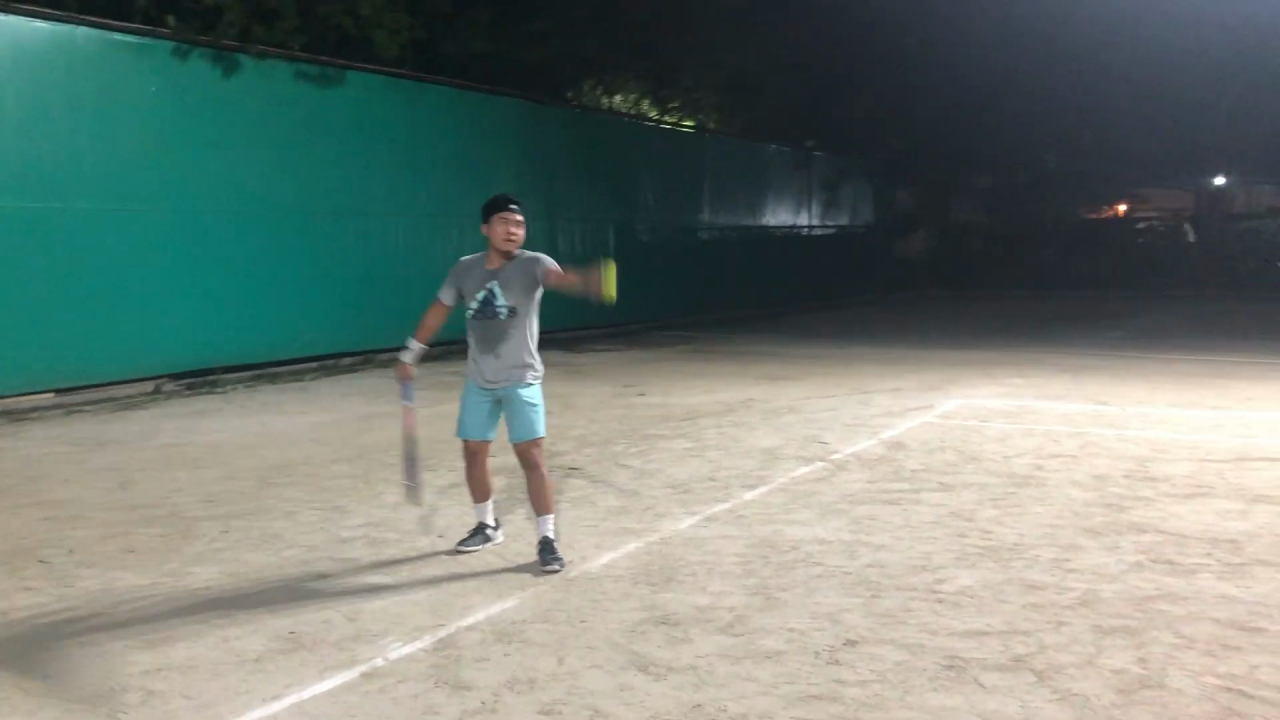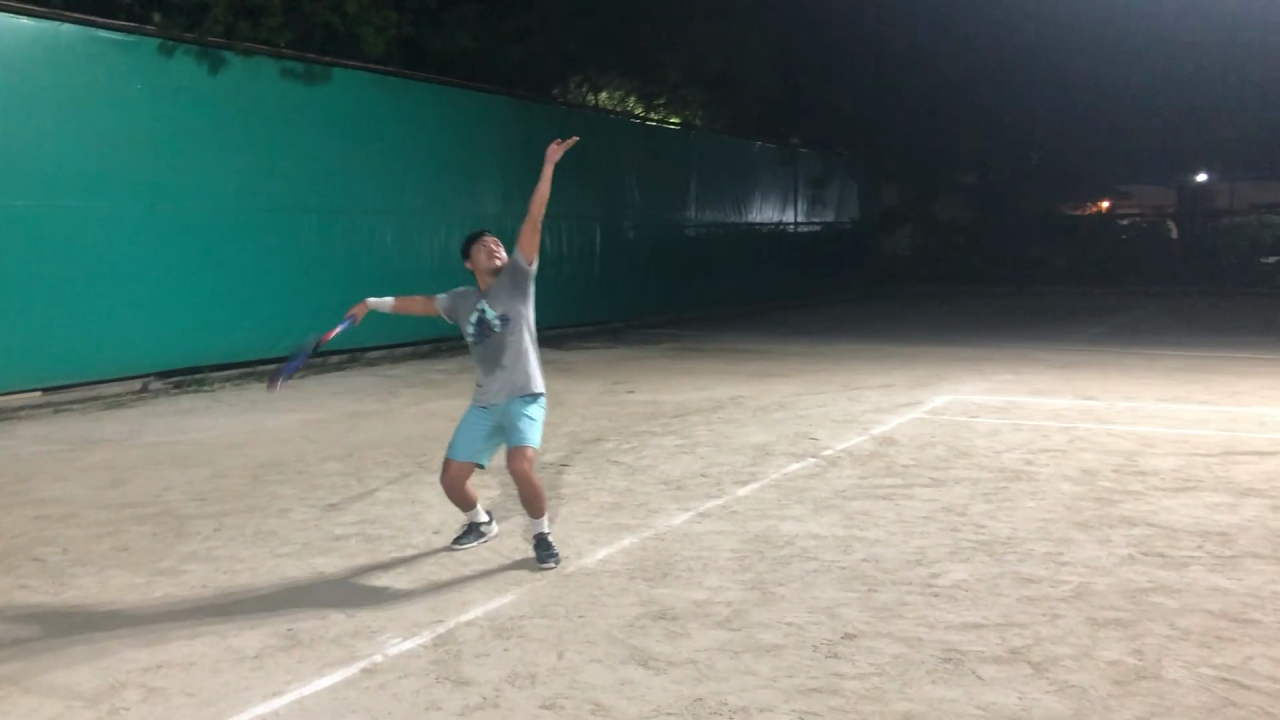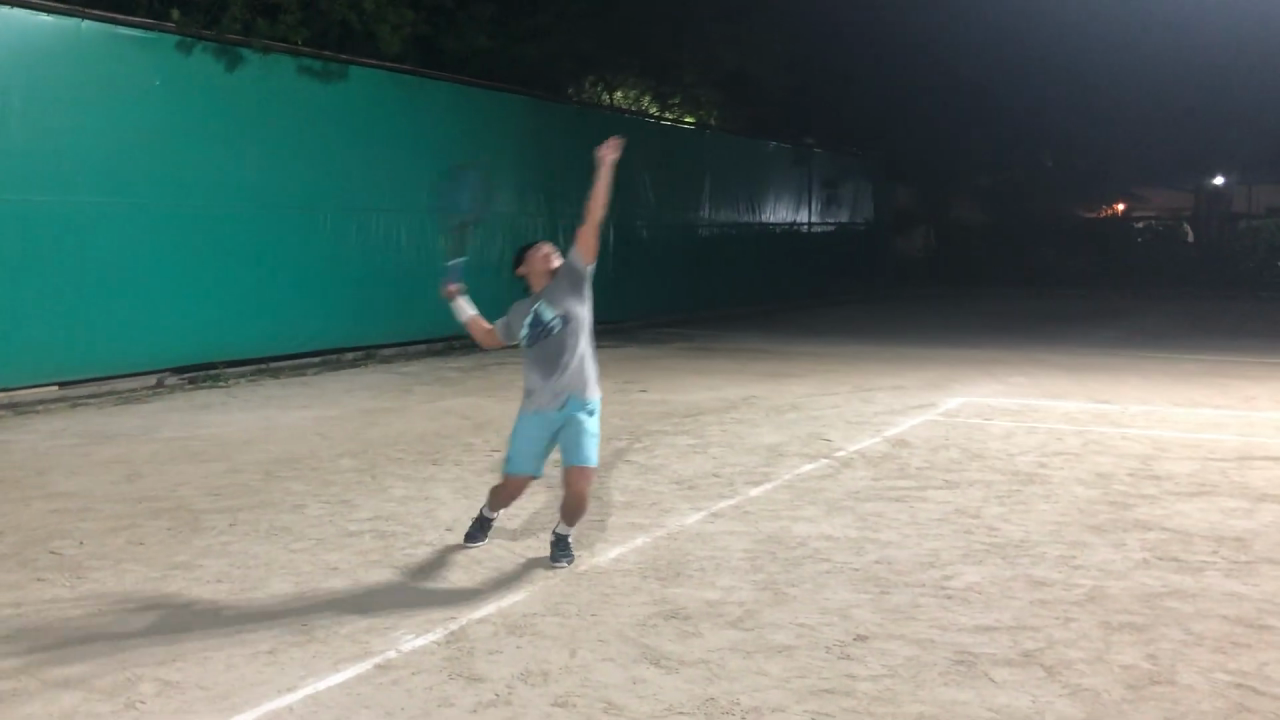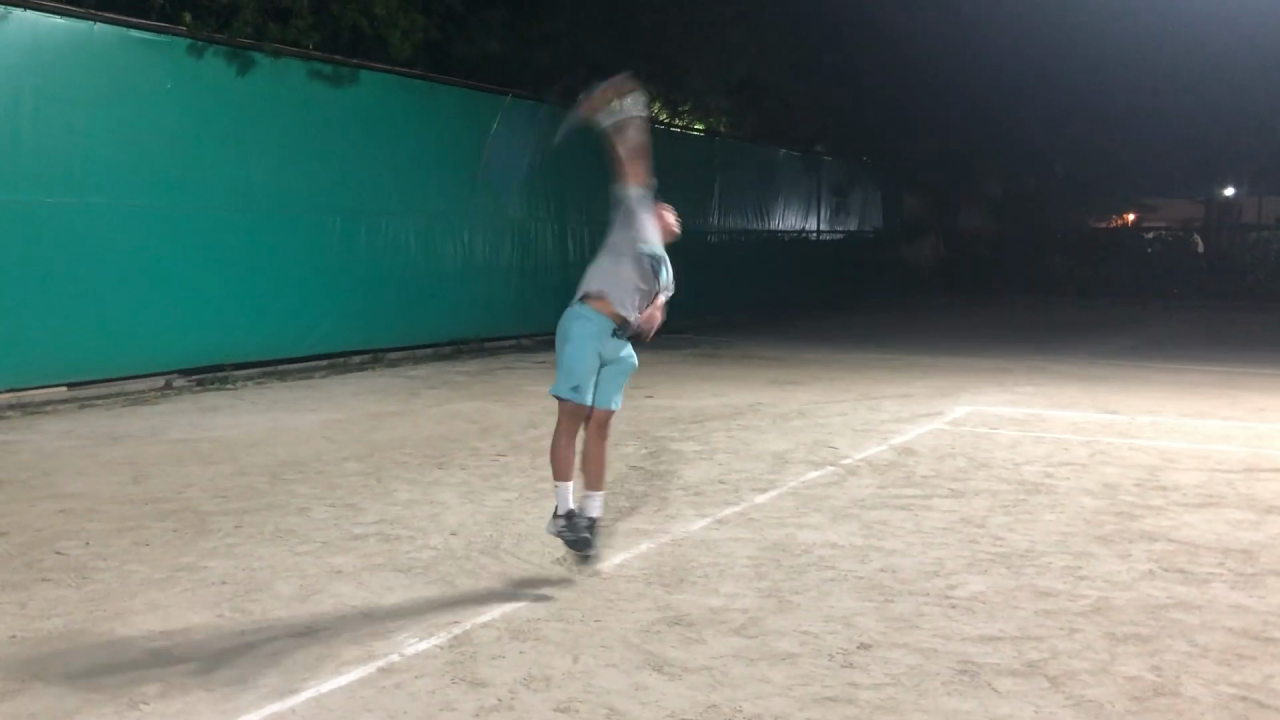
dt=0.3s
person 1, frame 1
left shoulder: (532, 265)
right shoulder: (465, 269)
left elbow: (561, 278)
right elbow: (438, 310)
left wrist: (588, 281)
right wrist: (410, 353)
left hip: (521, 380)
right hip: (479, 381)
left knee: (531, 456)
right knee: (473, 453)
left ankle: (547, 540)
right ankle: (487, 526)
person 1, frame 2
left shoulder: (517, 280)
right shoulder: (462, 300)
left elbow: (534, 219)
right elbow: (421, 303)
left wrist: (548, 164)
right wrist: (374, 303)
left hip: (524, 399)
right hip: (485, 406)
left knee: (521, 466)
right knee: (452, 478)
left ankle: (541, 535)
right ankle: (480, 522)
person 1, frame 3
left shoulder: (573, 283)
right shoulder: (520, 312)
left elbow: (590, 223)
right elbow: (489, 338)
left wrist: (604, 167)
right wrist: (461, 302)
left hip: (579, 406)
right hip: (538, 411)
left knee: (578, 486)
right knee: (513, 486)
left ankle: (563, 535)
right ankle: (487, 515)
person 1, frame 4
left shoulder: (662, 269)
right shoulder: (638, 217)
left elbow: (652, 317)
right elbow: (634, 168)
left wrist: (652, 316)
right wrist: (628, 119)
left hip: (618, 341)
right hip: (587, 324)
left knee: (599, 429)
right knee: (570, 418)
left ankle: (590, 516)
right ankle: (565, 512)
